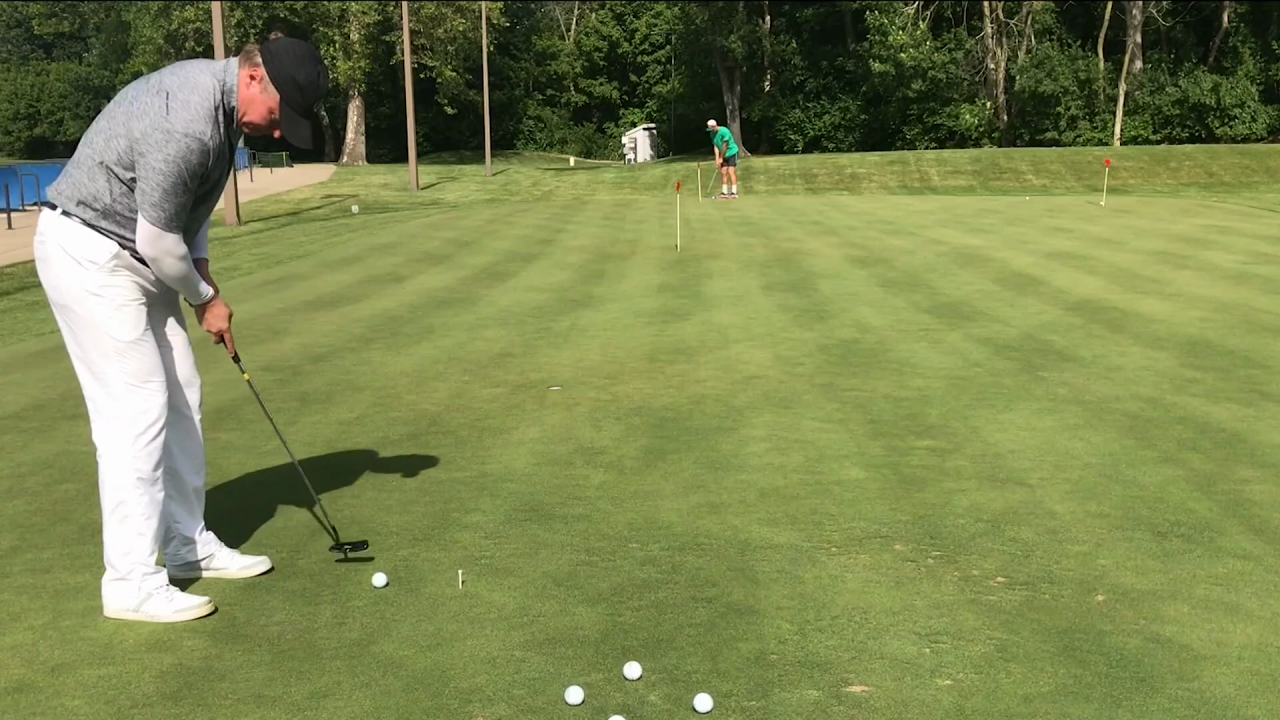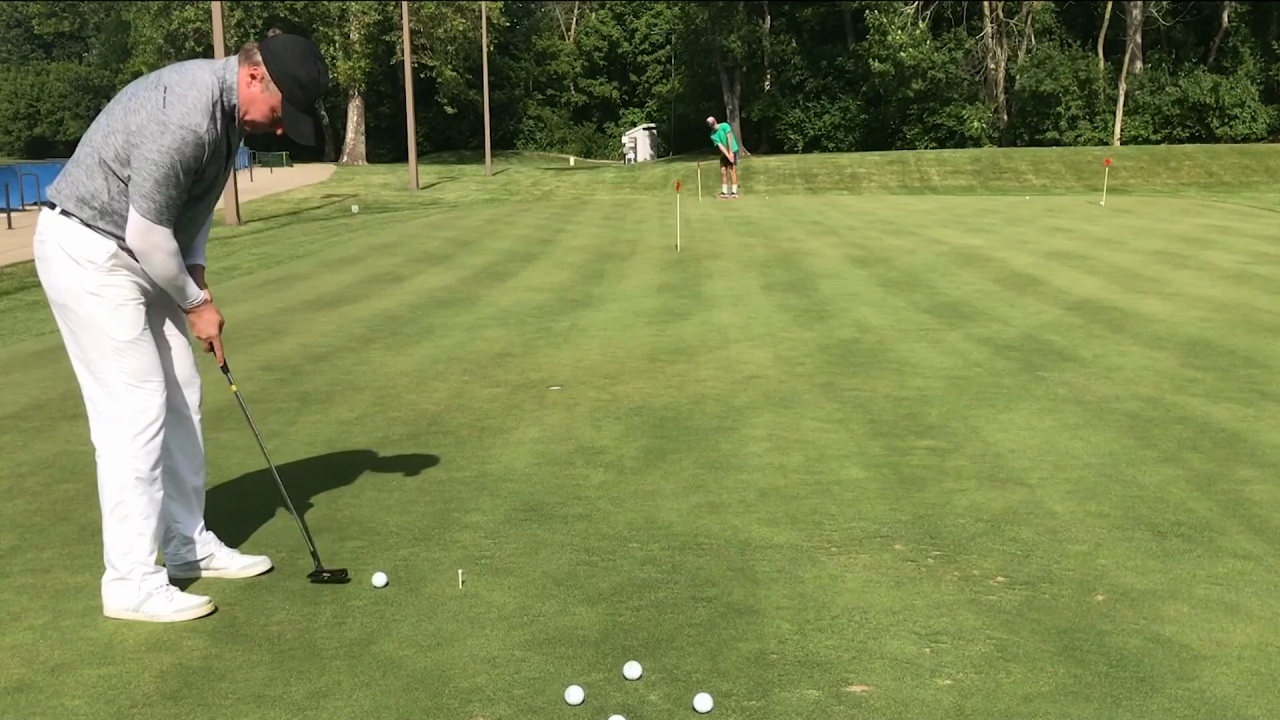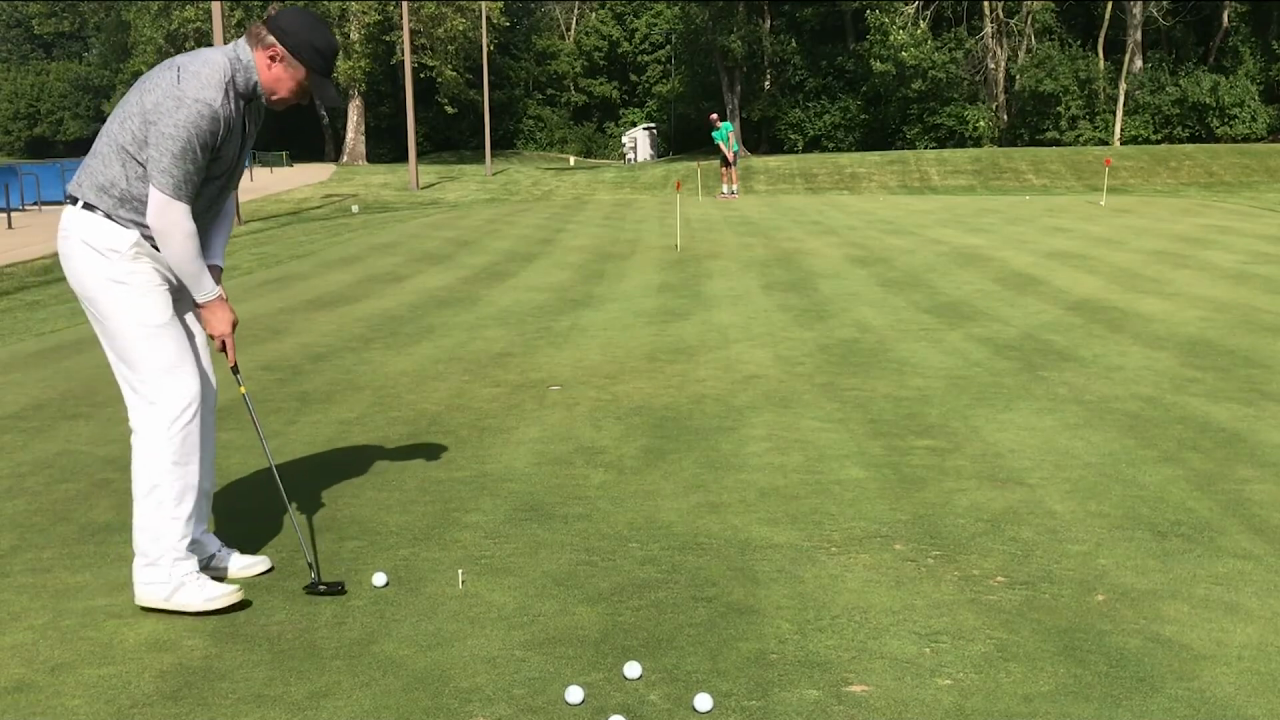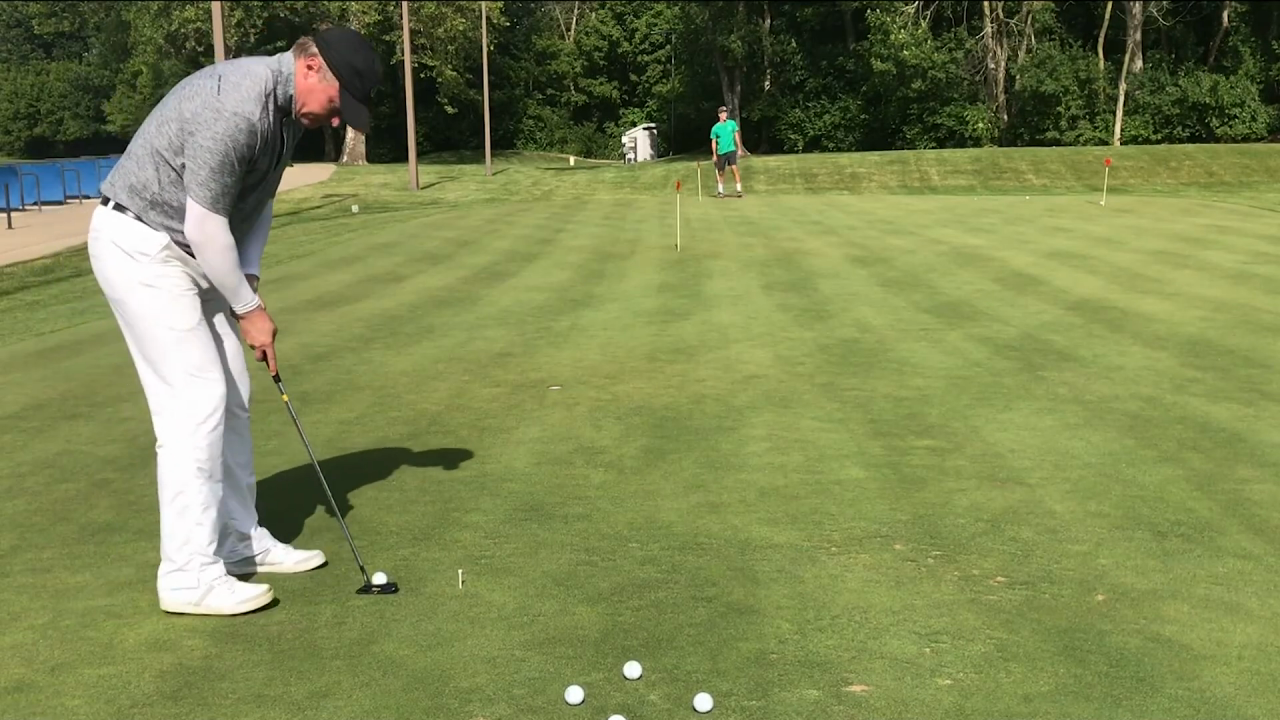
dt=1s
person 1, frame 1
left shoulder: (225, 99)
right shoulder: (186, 122)
right elbow: (158, 237)
left wrist: (201, 262)
right wrist: (204, 298)
left hip: (132, 252)
right hip: (87, 251)
left knee: (179, 396)
right knee: (136, 407)
left ankle: (188, 545)
right ankle: (131, 582)
person 1, frame 2
left shoulder: (225, 99)
right shoulder: (182, 118)
right elbow: (146, 234)
left wrist: (194, 268)
right wrist: (195, 303)
left hip: (132, 254)
right hip: (87, 251)
left knee: (178, 396)
right knee: (134, 408)
left ankle: (188, 544)
right ankle: (130, 581)
person 1, frame 3
left shoulder: (245, 93)
right shoulder: (196, 96)
left elbow: (219, 193)
right elbow: (166, 213)
left wrist: (212, 275)
right wrist: (208, 299)
left hip: (154, 245)
right hip: (110, 243)
left knee: (193, 395)
right knee: (169, 396)
left ankle: (192, 544)
right ankle: (163, 570)
person 1, frame 4
left shoulder: (283, 106)
right shoulder: (236, 105)
left elbow: (254, 203)
right elbow: (205, 224)
left wrist: (249, 283)
right wrist: (248, 309)
left hip: (185, 249)
right hip: (139, 244)
left knee: (229, 397)
right knee: (195, 398)
left ankle: (240, 542)
right ankle: (189, 573)
